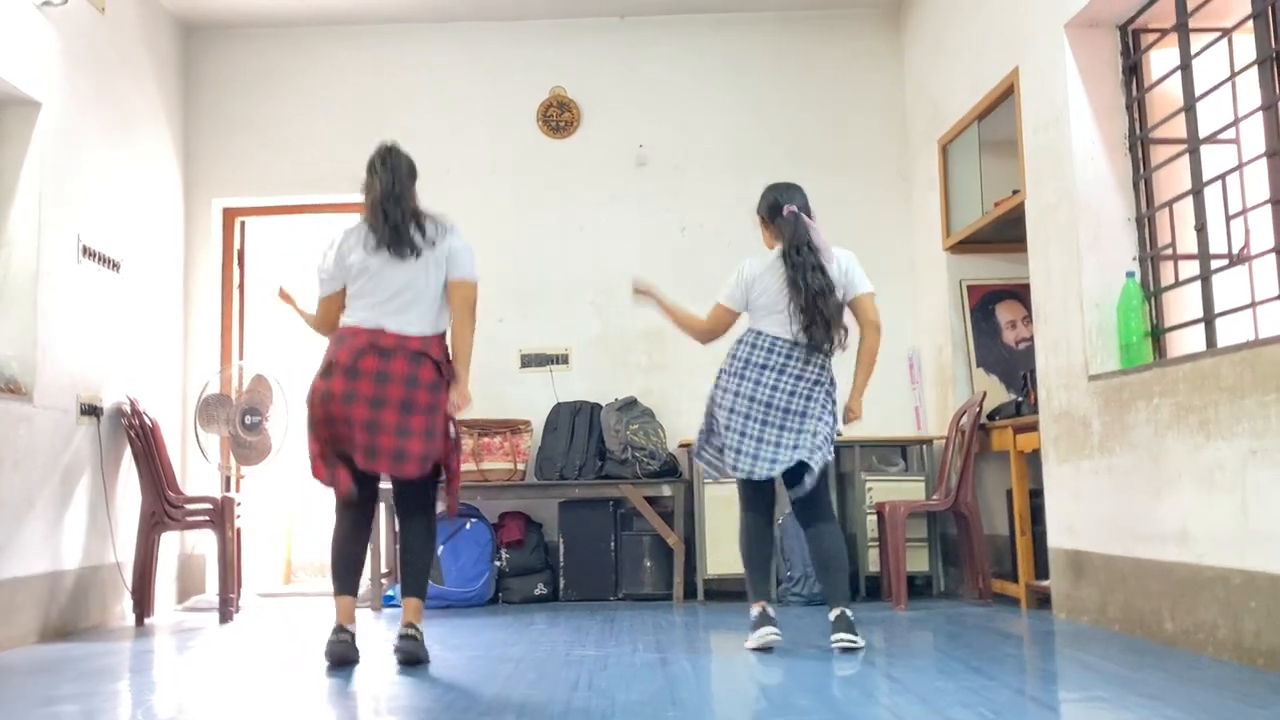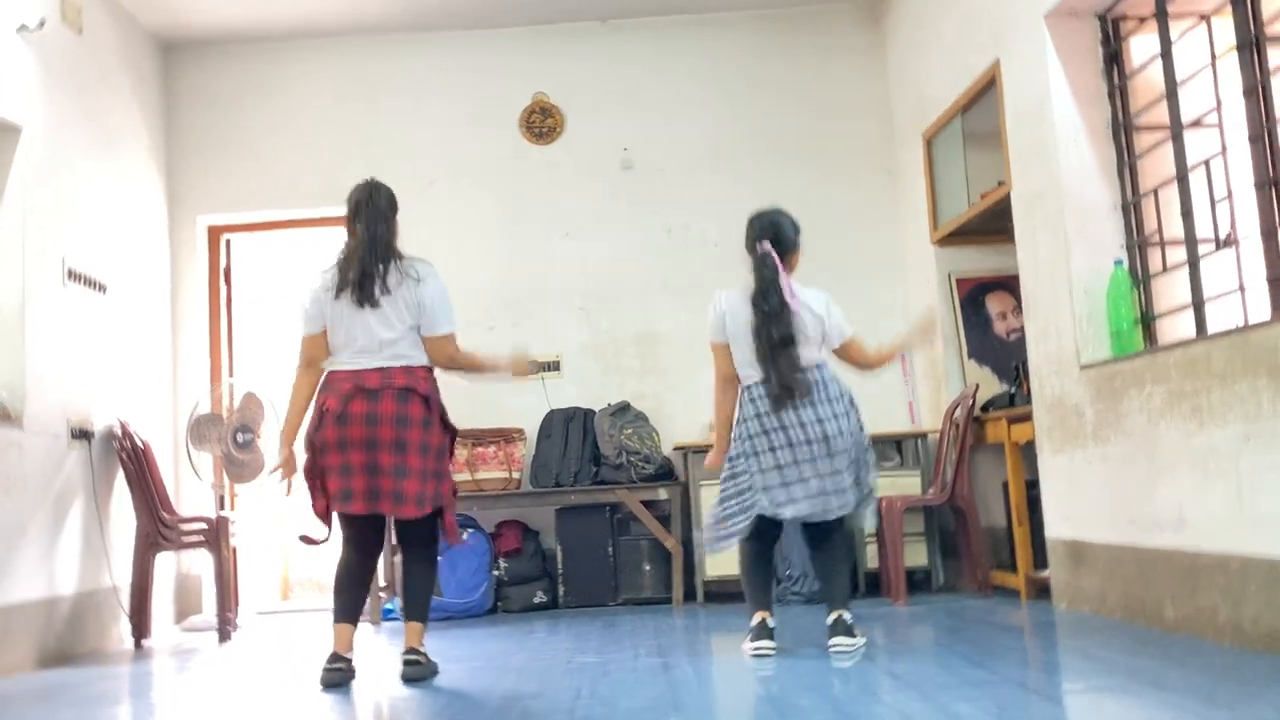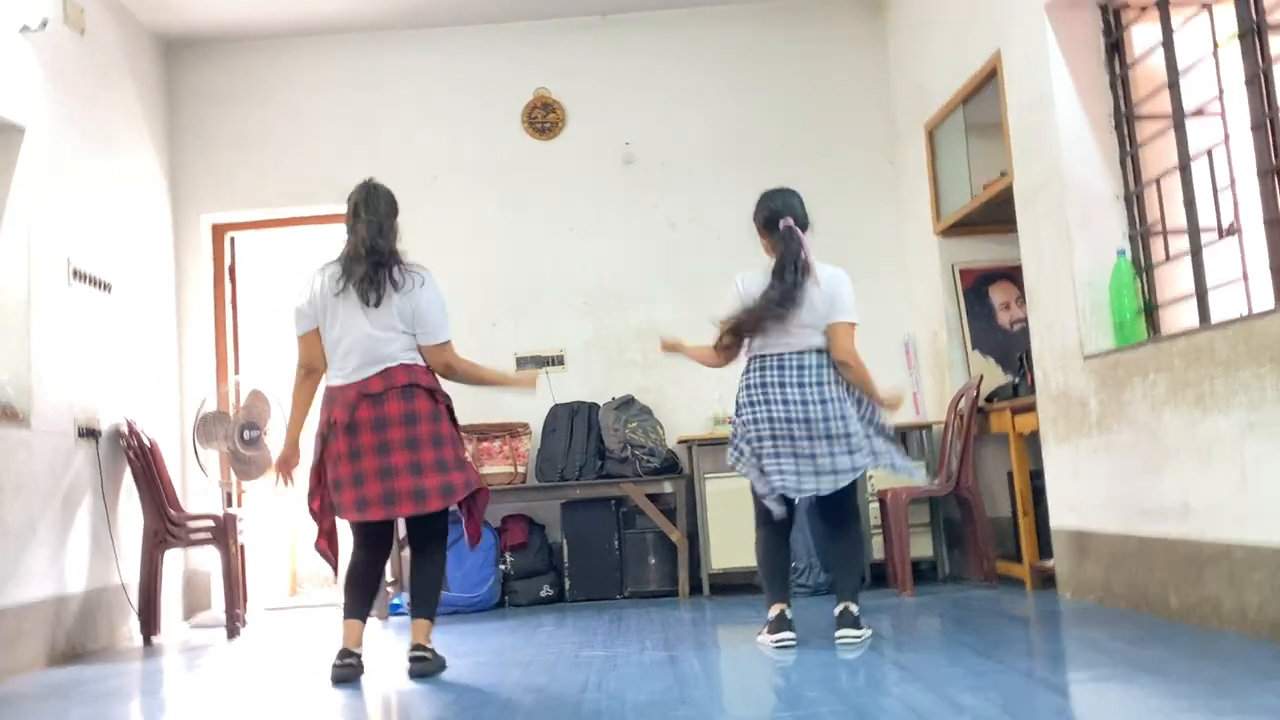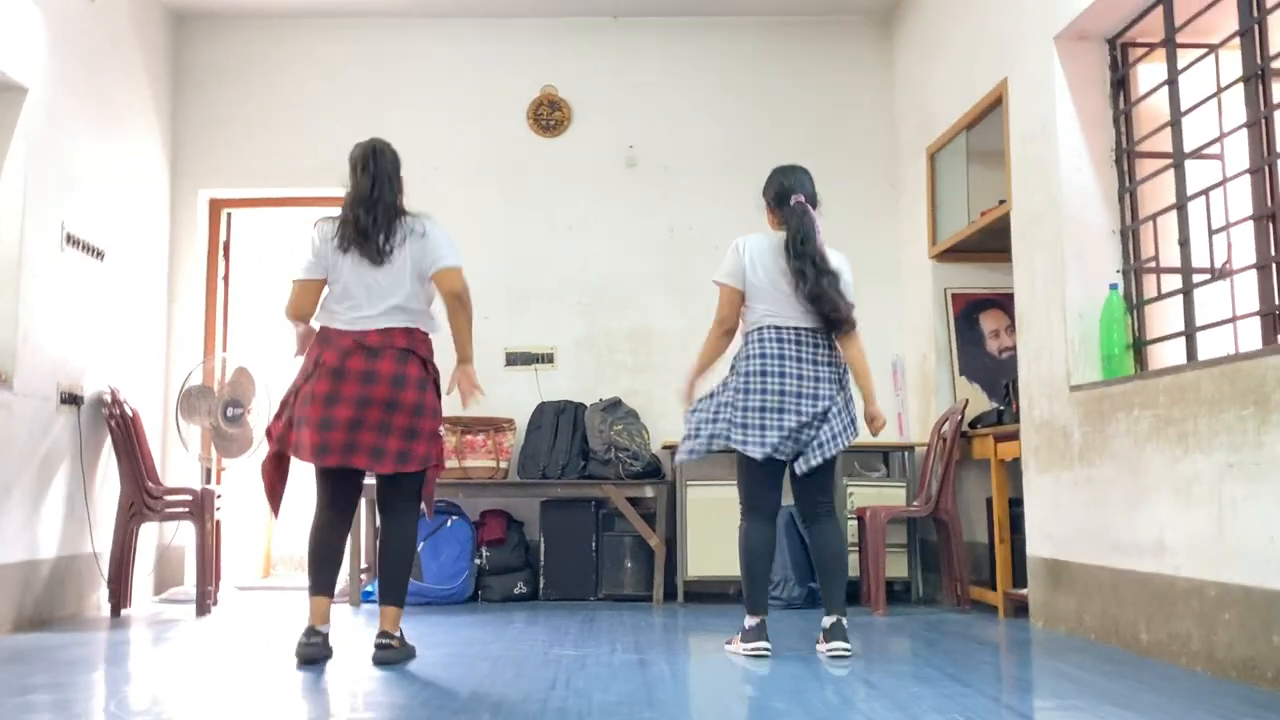
dt=0.5s
person 1, frame 1
left shoulder: (348, 241)
right shoulder: (444, 237)
left elbow: (328, 325)
right elbow: (464, 308)
left wrist: (295, 305)
right wrist: (459, 378)
left hip: (353, 373)
right hip: (417, 376)
left knee: (353, 506)
right knee: (416, 509)
left ankle: (343, 629)
right ankle: (411, 628)
person 1, frame 2
left shoulder: (328, 283)
right shoulder: (420, 278)
left elbow: (311, 364)
right elbow: (444, 355)
left wrist: (287, 438)
right wrist: (501, 365)
left hip: (343, 411)
right hip: (406, 407)
left knee: (360, 541)
right knee: (418, 536)
left ankle: (340, 652)
right ankle: (414, 648)
person 1, frame 3
left shoulder: (321, 283)
right shoulder: (416, 282)
left elbow: (310, 368)
right elbow: (441, 361)
left wrist: (291, 439)
right wrist: (506, 378)
left hip: (348, 419)
right hip: (411, 409)
left knee: (370, 544)
right knee: (428, 536)
left ankle: (350, 648)
right ankle: (422, 645)
person 1, frame 4
left shoulder: (326, 234)
right shoulder: (423, 232)
left elbow: (299, 311)
right elbow: (455, 292)
left wrist: (304, 337)
right wrist: (464, 362)
left hip: (338, 372)
right hip: (403, 371)
left knee: (334, 506)
right knee: (399, 509)
left ankle: (316, 629)
right ankle: (389, 634)
person 2, frame 1
left shoulder: (751, 270)
right shoulder: (838, 260)
left elbow: (706, 332)
right elbow: (870, 325)
left wrist: (657, 298)
right wrist: (856, 394)
left hip: (749, 385)
right hip: (804, 393)
left knee: (757, 509)
right knee: (816, 511)
left ankle: (761, 610)
right ankle: (840, 615)
person 2, frame 2
left shoulder: (726, 304)
right shoulder: (816, 302)
left elbow: (725, 382)
right elbow: (864, 360)
left wrist: (721, 446)
right wrist: (912, 338)
left hip: (764, 426)
right hip: (825, 422)
left knee: (759, 533)
right knee: (826, 527)
left ankle: (761, 622)
right ankle: (838, 618)
person 2, frame 3
left shoulder: (748, 285)
right shoulder: (833, 280)
left elbow: (722, 354)
right elbow: (845, 355)
left wrist: (681, 348)
right wrist: (879, 397)
left hip: (765, 407)
right hip: (826, 403)
left knee: (773, 522)
right knee: (841, 517)
left ankle: (779, 614)
right ankle: (847, 610)
person 2, frame 4
left shoulder: (745, 249)
right shoulder: (830, 259)
left elbow: (725, 326)
right elbow: (847, 333)
left wrist: (696, 375)
right wrist: (870, 402)
left hip: (762, 379)
right hip: (821, 385)
left knee: (758, 510)
right knee: (820, 510)
left ankle: (756, 626)
right ankle: (835, 625)
